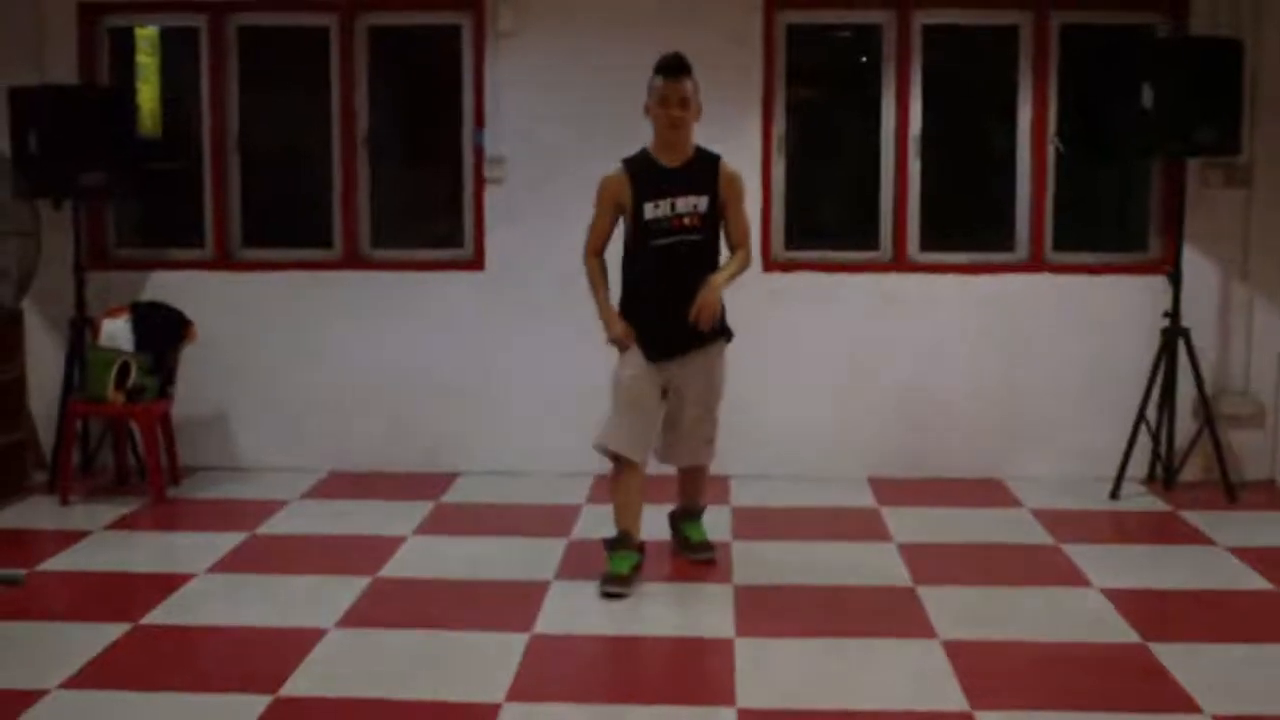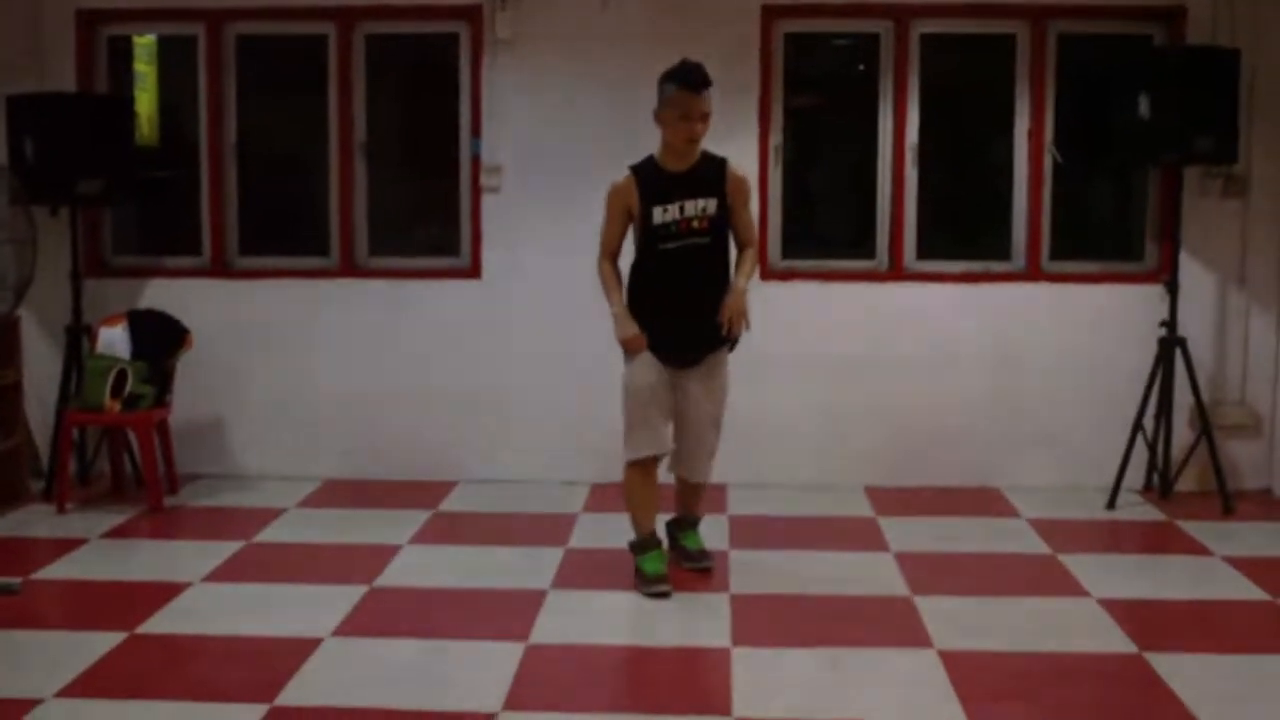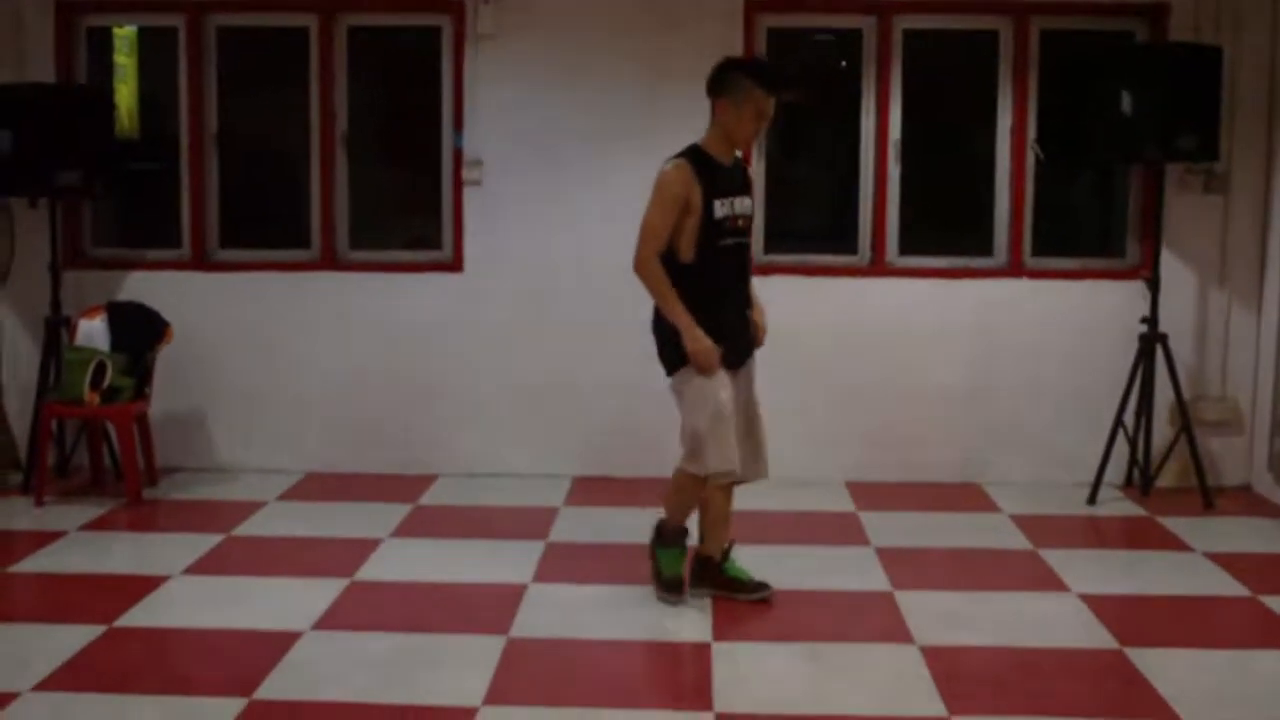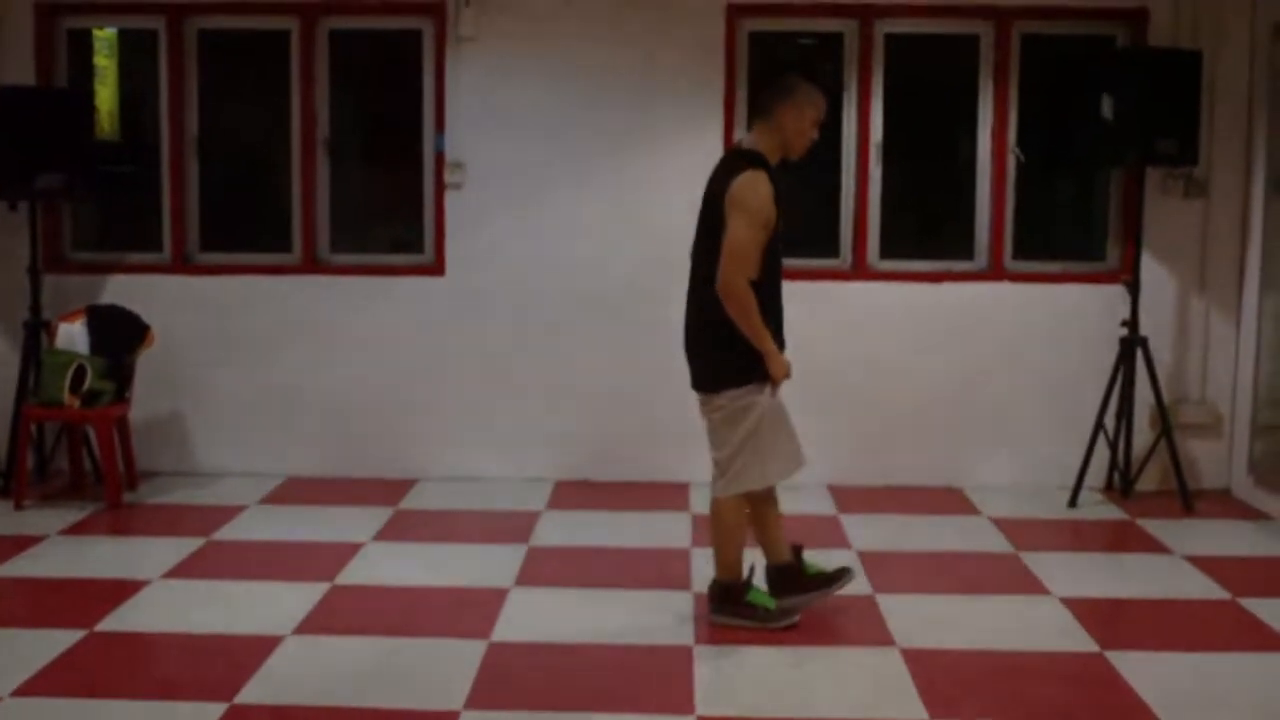
dt=1s
person 1, frame 1
left shoulder: (721, 175)
right shoulder: (621, 180)
left elbow: (742, 249)
right elbow: (593, 252)
left wrist: (718, 281)
right wrist: (608, 315)
left hip: (700, 332)
right hip: (641, 332)
left knee: (695, 440)
right knee: (627, 441)
left ankle: (688, 520)
right ankle: (626, 548)
person 1, frame 2
left shoulder: (729, 179)
right shoulder: (629, 186)
left elbow: (748, 245)
right elbow: (606, 258)
left wrist: (740, 285)
right wrist: (619, 314)
left hip: (707, 338)
right hip: (648, 339)
left knee: (698, 448)
right knee: (643, 448)
left ankle: (685, 528)
right ankle: (647, 548)
person 1, frame 3
left shoulder: (743, 176)
right shoulder: (681, 175)
right elbow: (645, 259)
left wrist: (753, 306)
right wrist: (689, 331)
left hip: (734, 339)
right hip: (693, 342)
left knee: (730, 458)
right knee: (711, 452)
left ankle: (711, 561)
right ankle: (669, 534)
person 1, frame 4
left shoulder: (736, 166)
right shoulder: (753, 183)
right elbow: (731, 283)
right wrist: (770, 352)
left hip: (736, 351)
right hip: (731, 355)
left knee: (760, 466)
right knee: (739, 475)
left ankle: (785, 571)
right ankle: (730, 594)
